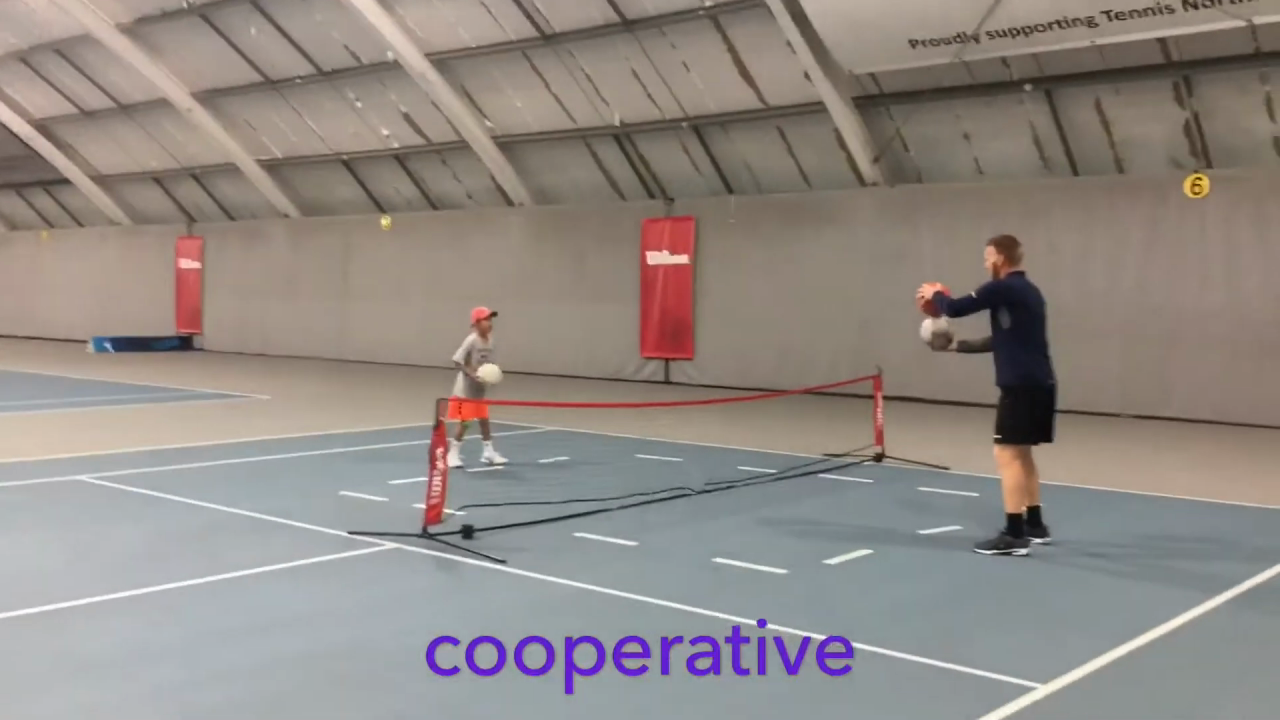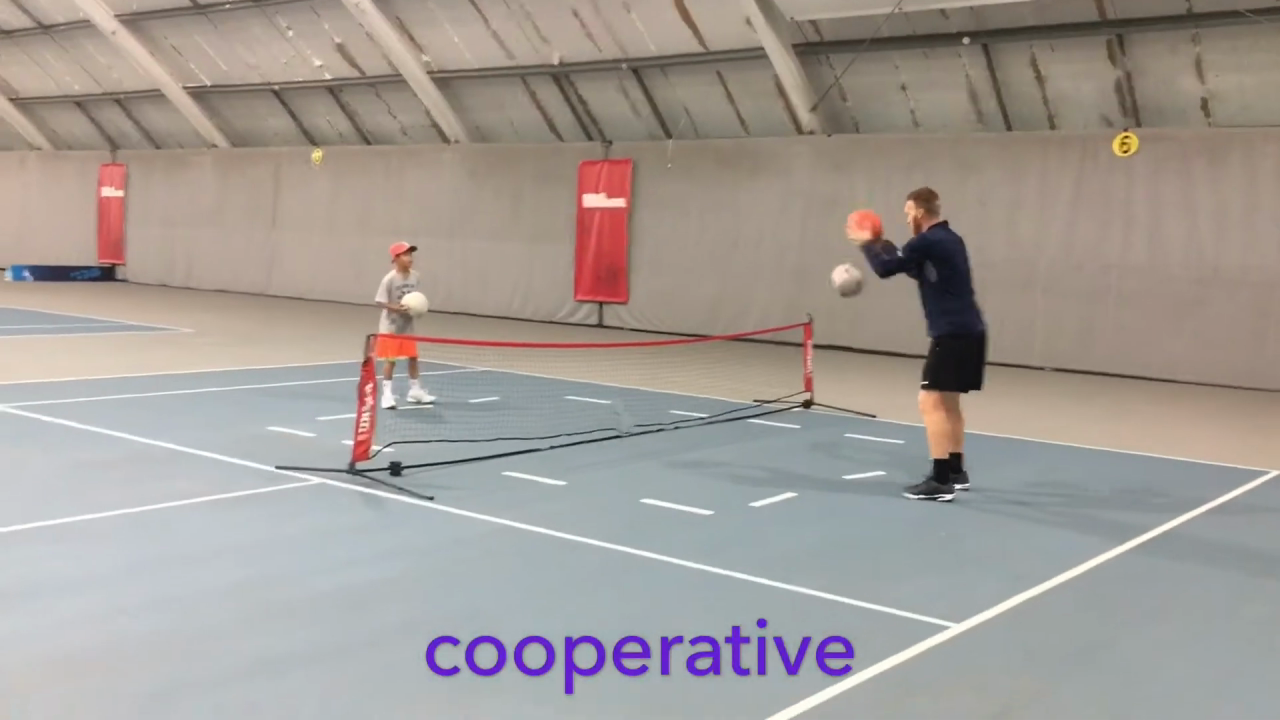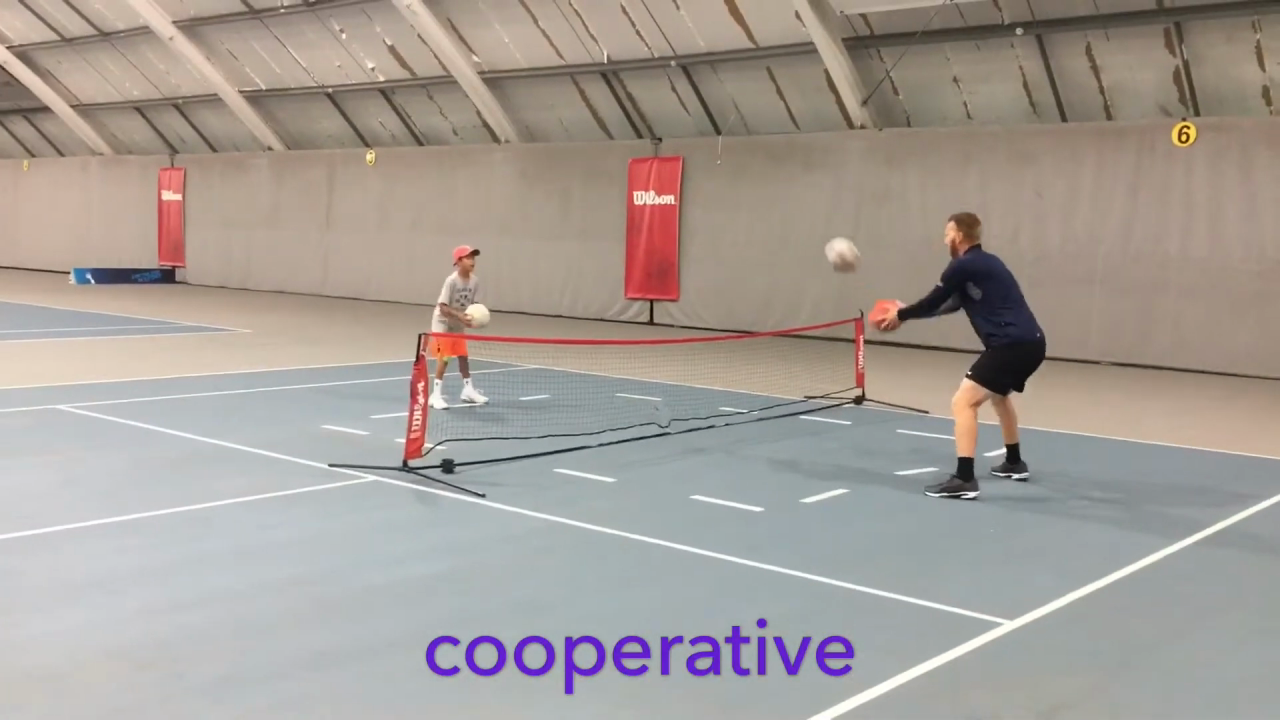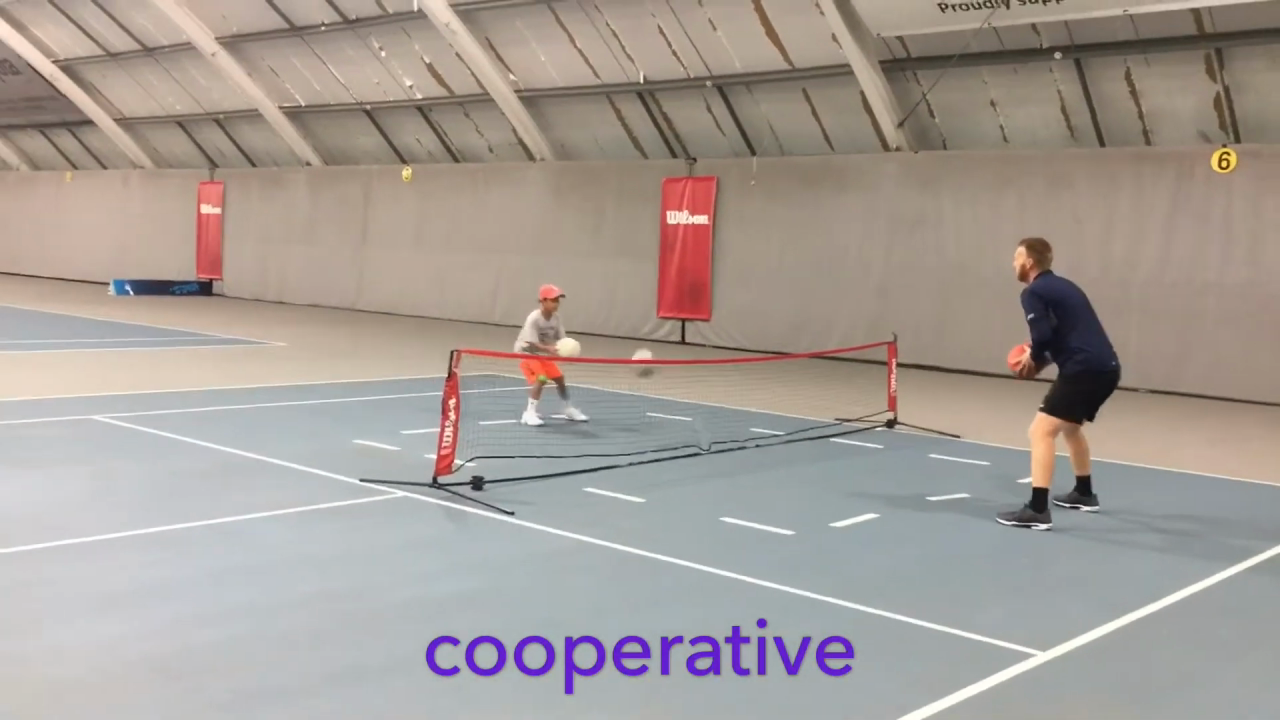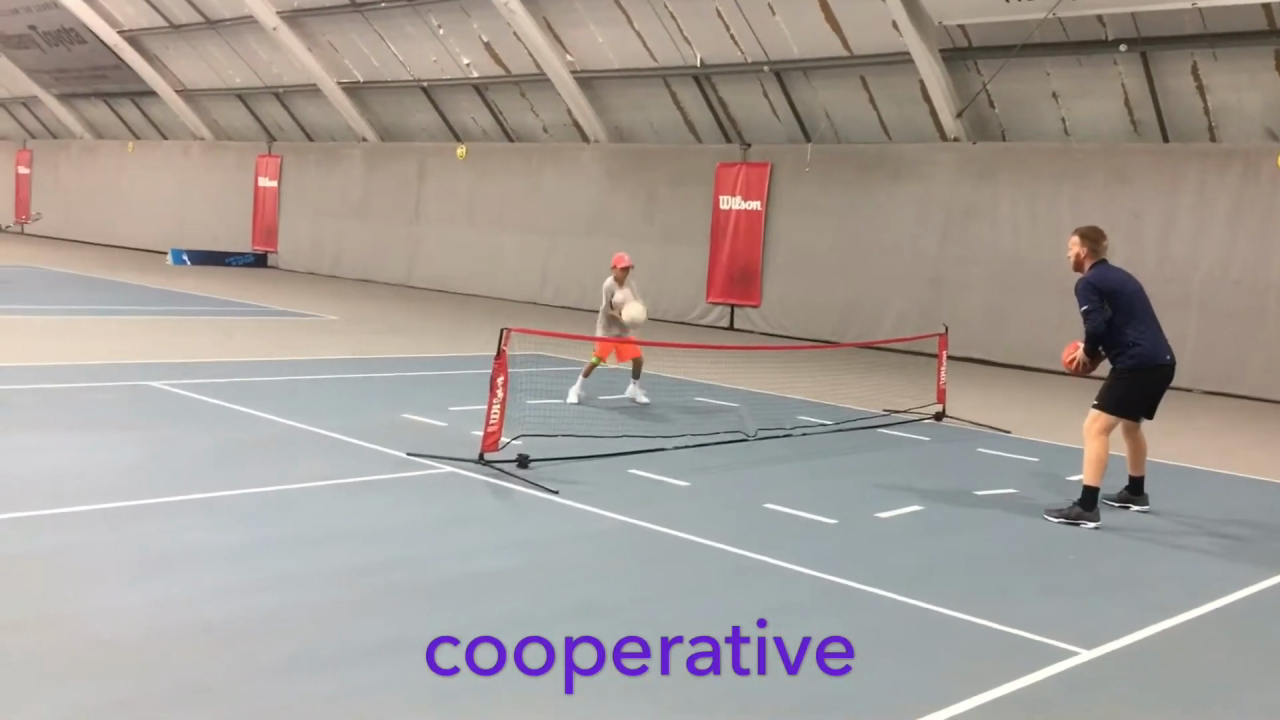
dt=1s
person 1, frame 1
left shoulder: (1003, 288)
right shoulder: (1027, 291)
left elbow: (956, 308)
left wrist: (934, 295)
right wrist: (958, 345)
left hip: (1021, 385)
right hip: (1038, 383)
left knee: (1006, 455)
right knee: (1021, 454)
left ankle: (1014, 535)
right ankle: (1034, 524)
person 1, frame 2
left shoulder: (927, 241)
right shoulder: (949, 239)
left elbow: (885, 268)
right elbow: (917, 268)
left wrist: (867, 244)
right wrist: (882, 245)
left hip: (952, 334)
right hip: (970, 331)
left knee: (931, 402)
right knee: (949, 402)
left ankle: (941, 481)
right ankle: (956, 471)
person 1, frame 3
left shoulder: (963, 266)
right shoulder: (986, 263)
left elbow: (932, 303)
right elbow: (955, 302)
left wrist: (900, 315)
right wrist: (908, 312)
left hip: (1011, 345)
right hip: (1031, 343)
left knee: (964, 402)
right knee: (999, 394)
left ankle: (964, 479)
right ankle: (1014, 462)
person 1, frame 4
left shoulder: (1033, 292)
right shoulder: (1064, 286)
left elbow: (1042, 336)
left wrist: (1033, 358)
right wrist: (1045, 358)
left hip: (1084, 370)
right hip: (1106, 367)
left knee: (1041, 431)
right knee: (1070, 426)
left ankle: (1037, 509)
right ankle: (1084, 493)
person 1, frame 5
left shoulder: (1088, 283)
right shoulder: (1120, 277)
left elbow: (1096, 327)
left wrist: (1087, 353)
right wrist: (1100, 353)
left hip: (1138, 365)
right hip: (1161, 362)
left knee: (1095, 428)
right knee: (1130, 423)
left ankle: (1087, 508)
right ankle: (1136, 493)
